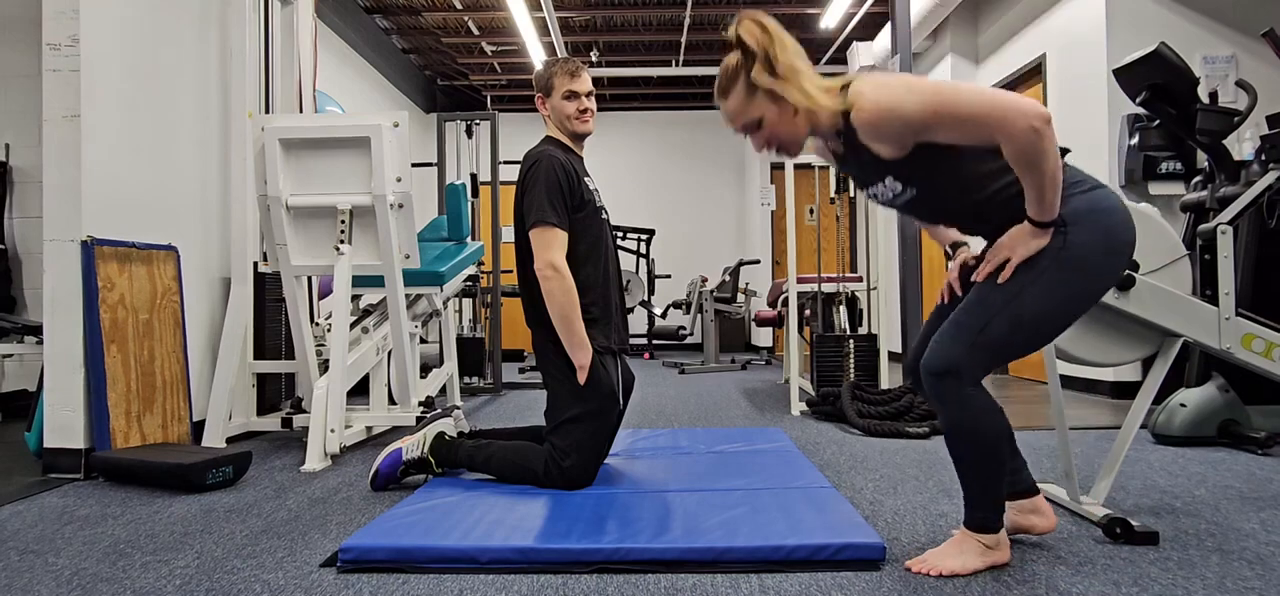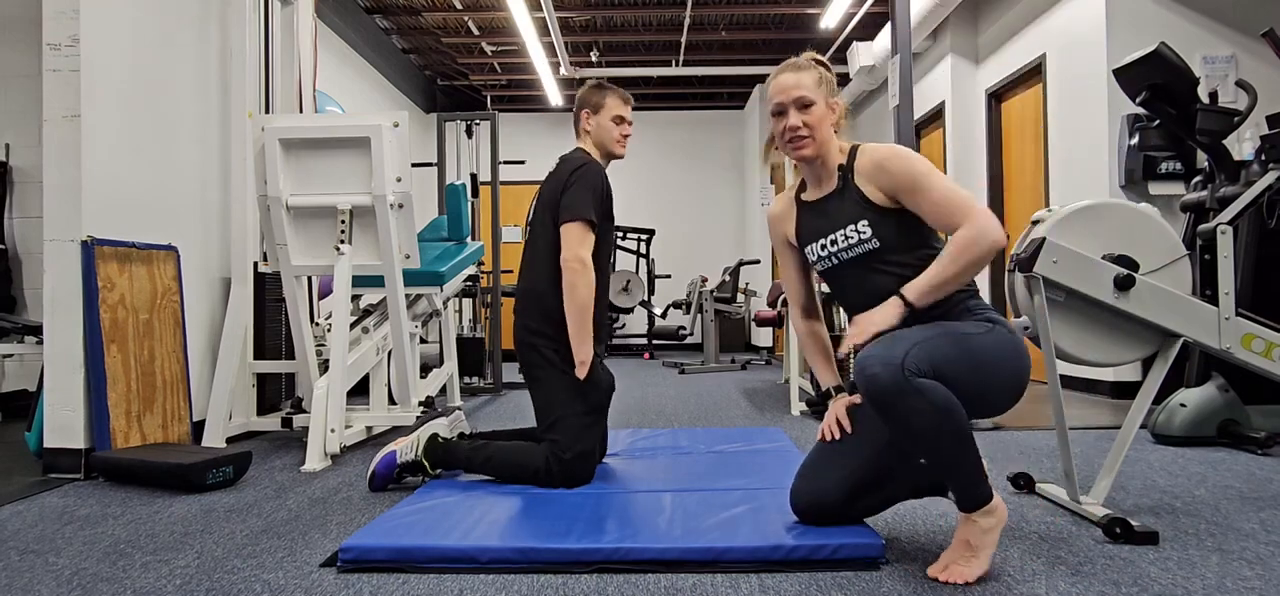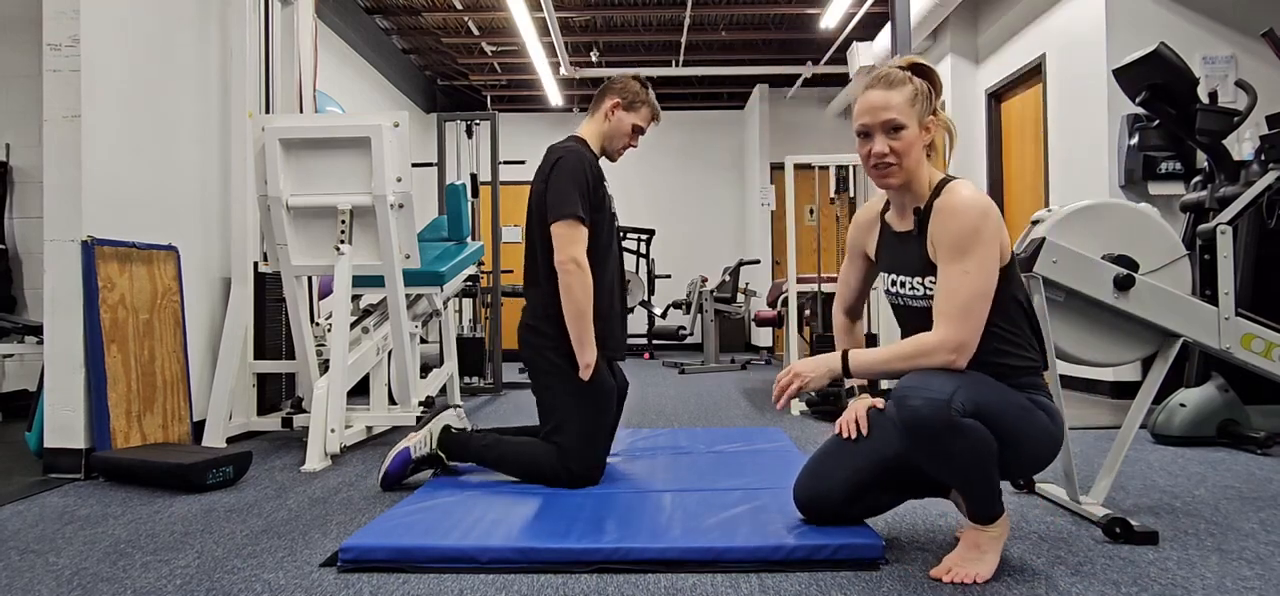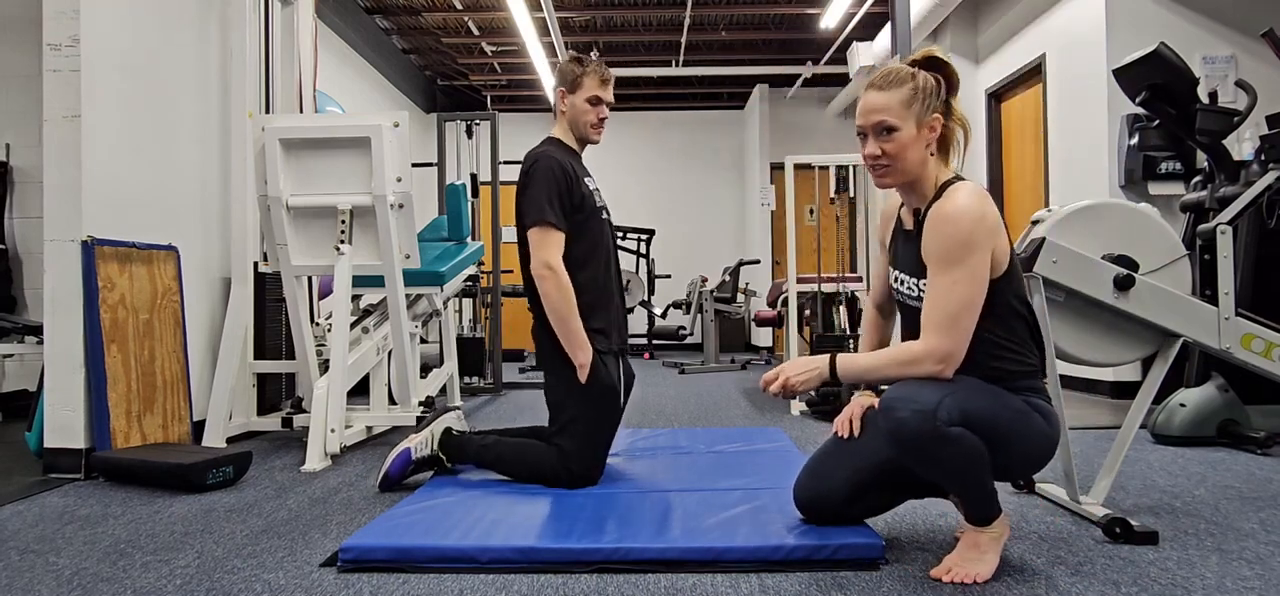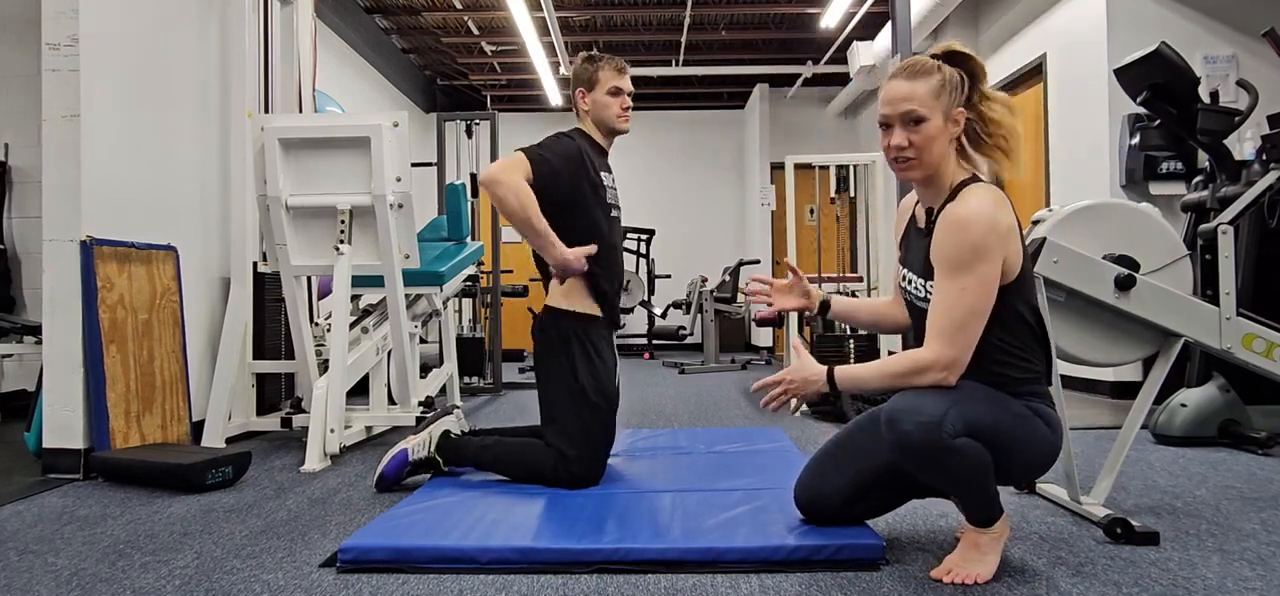
dt=1s
person 1, frame 1
left shoulder: (871, 107)
right shoulder: (826, 138)
left elbow: (1026, 120)
left wrist: (1040, 227)
right wrist: (958, 247)
left hip: (1079, 226)
right hip: (1011, 238)
left knee: (947, 366)
right knee: (928, 368)
left ankle: (987, 533)
right ankle: (1020, 499)
person 1, frame 2
left shoulder: (882, 163)
right shoulder: (784, 214)
left elbow: (985, 232)
right elbow: (805, 314)
left wrist: (900, 304)
right wrist: (835, 390)
left hip: (979, 345)
right hip: (905, 369)
left knee: (883, 366)
right knee: (814, 500)
left ankle: (981, 508)
right ankle: (952, 472)
person 1, frame 3
left shoulder: (963, 207)
right shoulder: (869, 221)
left elbow: (953, 346)
right elbow: (846, 312)
left wrist: (838, 365)
right wrist: (860, 392)
left hip: (1016, 412)
right hip: (936, 402)
left knee: (924, 395)
right knee: (817, 497)
left ankle: (988, 520)
right ankle: (961, 479)
person 1, frame 4
left shoulder: (960, 210)
right shoulder: (896, 212)
left elbow: (939, 354)
right elbow: (880, 307)
left wrist: (828, 366)
right wrist: (863, 389)
left hip: (1012, 414)
right hip: (939, 403)
left knee: (912, 405)
right knee: (816, 496)
left ankle: (987, 522)
right ankle: (962, 477)
person 1, frame 5
left shoulder: (974, 212)
right shoulder: (912, 207)
left elbow: (942, 362)
left wrist: (825, 378)
right wrist: (817, 302)
left hip: (1015, 419)
right hip: (942, 403)
left knee: (915, 416)
right knee: (818, 497)
left ankle: (988, 524)
right ankle: (964, 476)
person 2, frame 1
left shoulder: (572, 165)
right shoulder: (549, 165)
right elbow: (550, 266)
right wrist: (583, 355)
left hip: (598, 344)
right hip: (580, 348)
left knee: (581, 450)
right knee: (571, 468)
left ankle: (455, 435)
right ankle: (437, 448)
person 2, frame 2
left shoulder: (570, 172)
right shoulder: (587, 173)
right elbow: (575, 262)
right wrist: (583, 355)
left hip: (551, 337)
right hip: (559, 344)
left knee: (587, 450)
right knee: (570, 465)
left ankle: (454, 440)
right ankle: (434, 449)
person 2, frame 3
left shoulder: (582, 164)
right shoulder: (572, 162)
right elbow: (570, 262)
right wrist: (586, 355)
left hip: (580, 345)
right hip: (566, 347)
left knee: (579, 449)
right knee: (578, 467)
left ankle: (458, 435)
right ankle: (446, 440)
person 2, frame 4
left shoulder: (574, 166)
right shoulder: (549, 165)
right elbow: (546, 267)
right wrist: (583, 355)
left hip: (601, 343)
right hip: (581, 348)
left knee: (579, 449)
right knee: (577, 467)
left ankle: (457, 436)
right ankle: (447, 442)
person 2, frame 5
left shoulder: (596, 159)
right shoulder: (569, 150)
right elbow: (497, 177)
right wrist: (555, 253)
left hip: (591, 332)
right hip: (572, 332)
left knee: (585, 448)
right knee: (577, 466)
left ankle: (457, 438)
right ankle: (444, 446)
